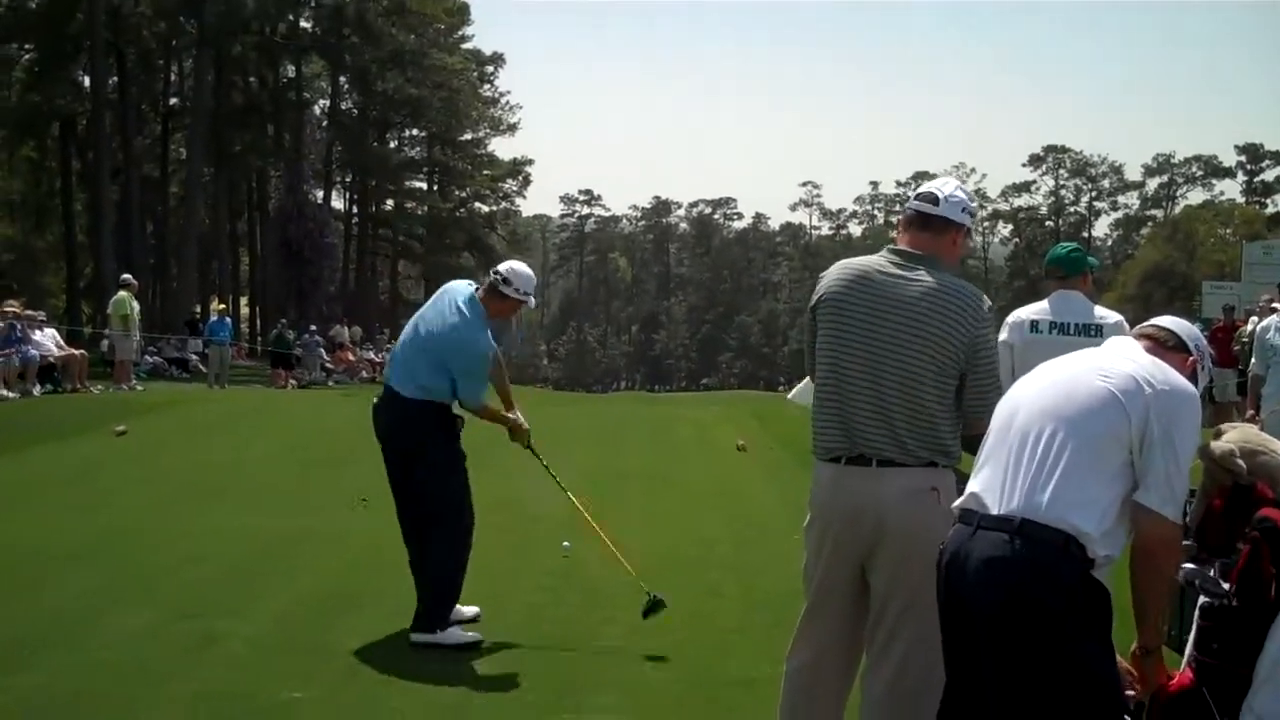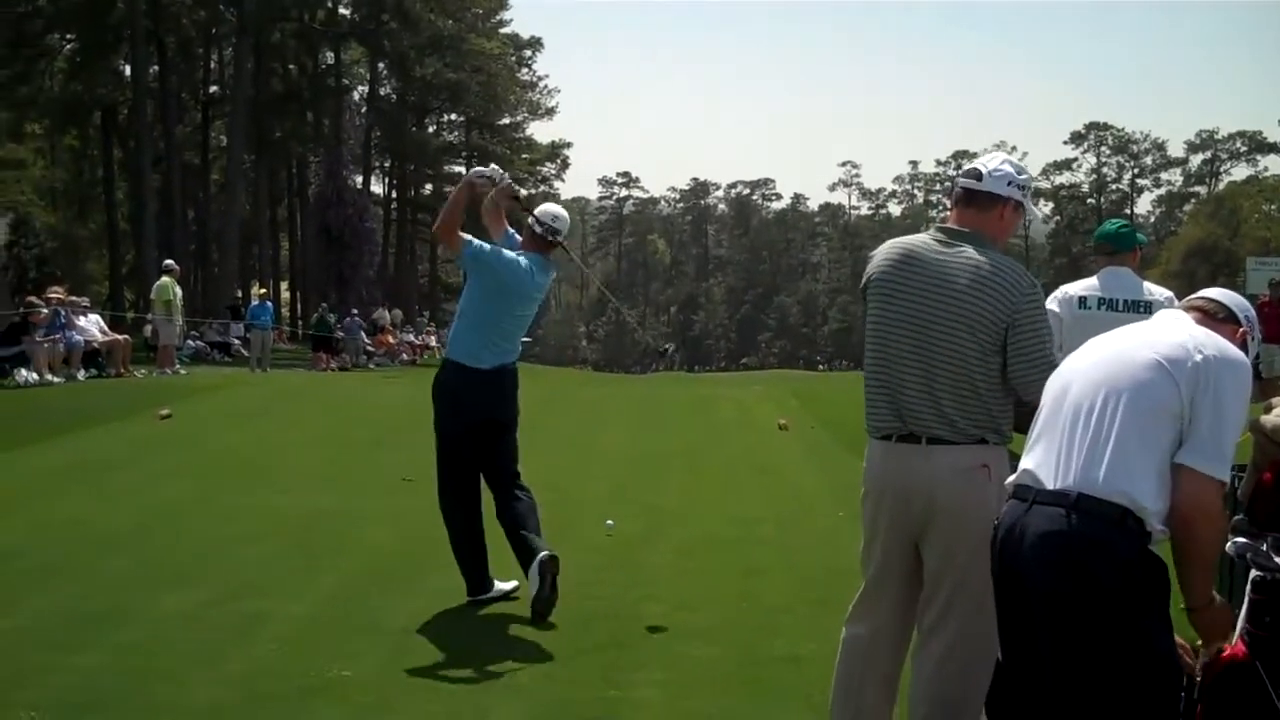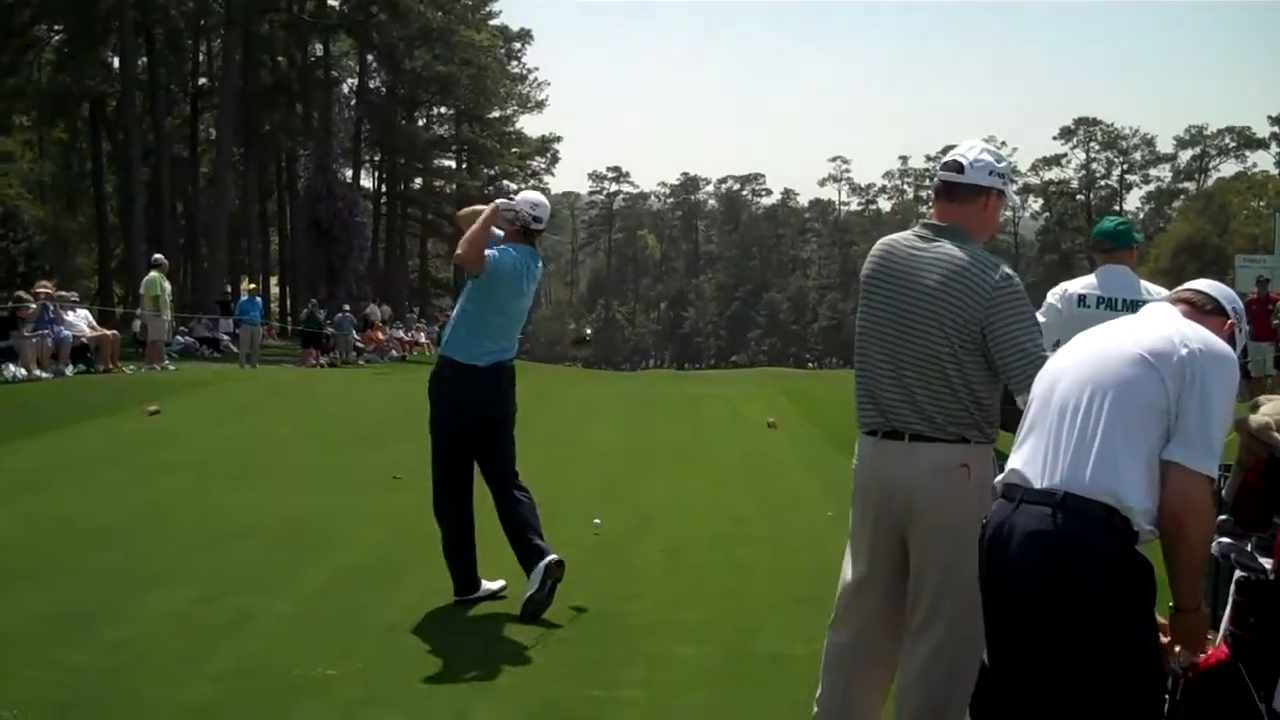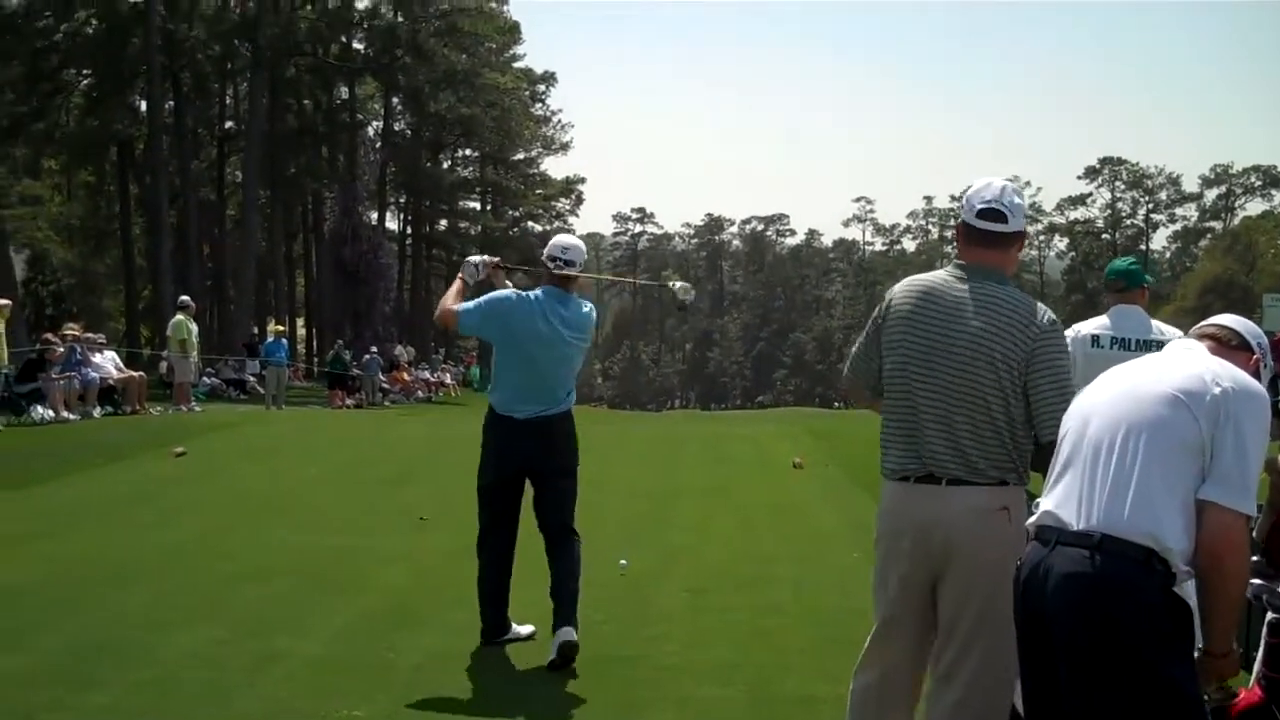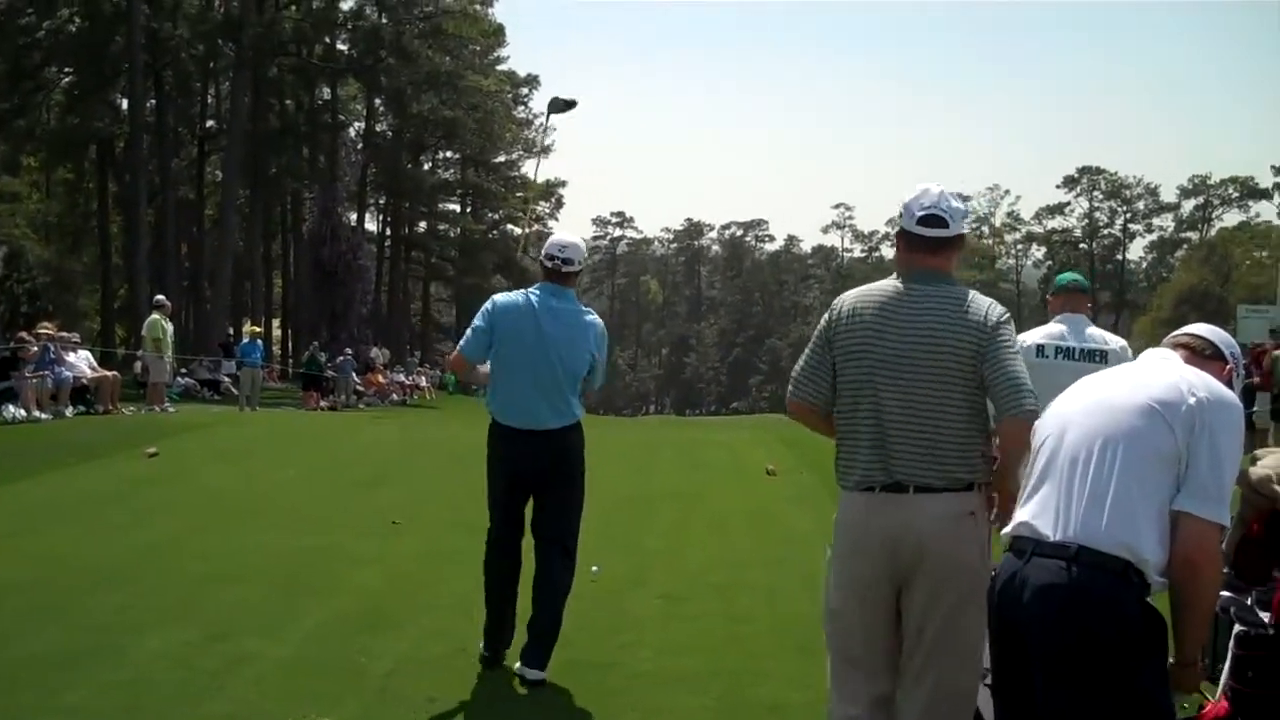
dt=0.4s
person 1, frame 1
left shoulder: (836, 279)
right shoulder: (968, 307)
right elbow: (980, 422)
left hip: (836, 484)
right hip: (918, 492)
left knee: (821, 638)
right knee: (906, 652)
person 1, frame 2
left shoulder: (886, 259)
right shoulder: (1013, 284)
right elbow: (1038, 393)
left hip: (888, 461)
right hip: (968, 471)
left knee: (876, 613)
right knee: (957, 628)
person 1, frame 3
left shoulder: (882, 255)
right shoulder: (993, 280)
right elbow: (1035, 389)
left hip: (877, 459)
right hip: (953, 468)
left knee: (863, 612)
right knee: (943, 627)
person 1, frame 4
left shoulder: (902, 297)
right shoulder: (1036, 322)
left elbow: (857, 386)
right elbow: (1060, 435)
left hip: (904, 502)
right hip: (986, 511)
left knee: (887, 654)
right knee: (972, 671)
person 1, frame 5
left shoulder: (849, 308)
right shoulder: (985, 316)
left elbow: (802, 406)
right elbow: (1020, 418)
right wrist: (1005, 486)
left hip: (864, 513)
right hip: (951, 516)
person 2, frame 1
left shoulder: (457, 289)
right shoulder: (474, 343)
right elbow: (473, 406)
left wrist: (511, 404)
right wrist: (510, 422)
left hip: (391, 412)
right hip: (428, 423)
left knee: (417, 516)
right knee: (452, 519)
left ankle: (436, 606)
right ankle: (432, 622)
person 2, frame 2
left shoulder: (500, 263)
right shoulder: (543, 273)
left elbow: (443, 232)
right elbow: (493, 219)
left wrist: (471, 184)
right wrist: (495, 191)
left hip: (459, 382)
right hip: (500, 384)
left knee: (458, 488)
right knee: (506, 479)
left ankle: (479, 582)
right ankle: (534, 552)
person 2, frame 3
left shoulder: (505, 262)
right shoulder: (528, 261)
left elbow: (464, 255)
right elbow: (482, 237)
left wrist: (493, 213)
right wrist: (492, 216)
left hip: (457, 380)
right hip: (497, 381)
left knee: (453, 487)
right knee: (505, 478)
left ankle: (467, 582)
right ankle: (539, 557)
person 2, frame 4
left shoulder: (508, 306)
right shoulder: (585, 316)
left elbow: (444, 317)
left wrist: (465, 277)
right wrist: (504, 285)
left hip: (504, 432)
right hip: (555, 434)
left knee: (496, 534)
right knee: (560, 532)
left ankle: (495, 624)
right ankle: (565, 625)
person 2, frame 5
left shoulder: (500, 307)
right shoulder: (592, 325)
left elbow: (458, 364)
left wrist: (485, 372)
left hip: (508, 442)
right hip: (563, 446)
left knee: (503, 542)
right knee: (556, 552)
left ankle: (496, 639)
right ankle: (535, 658)
person 3, frame 1
left shoulder: (1053, 370)
right shoulder: (1172, 390)
right elbow: (1155, 538)
right wrist: (1149, 647)
left hip: (962, 553)
right hip: (1040, 572)
person 3, frame 2
left shoulder: (1103, 343)
right shoulder: (1222, 358)
right elbow: (1196, 505)
right wrist: (1202, 603)
left hip: (1017, 530)
right hip: (1096, 547)
person 3, frame 3
left shoulder: (1091, 338)
right shoulder: (1209, 351)
right elbow: (1185, 501)
right wrist: (1188, 606)
left hip: (1005, 527)
right hip: (1084, 544)
person 3, frame 4
left shoulder: (1112, 376)
right shoulder: (1238, 389)
right elbow: (1222, 542)
right wrist: (1219, 648)
left hip: (1039, 569)
right hip: (1122, 588)
person 3, frame 5
left shoulder: (1084, 386)
right shoulder: (1213, 399)
right elbow: (1195, 551)
right wrist: (1187, 660)
left hip: (1013, 581)
right hip: (1096, 599)
